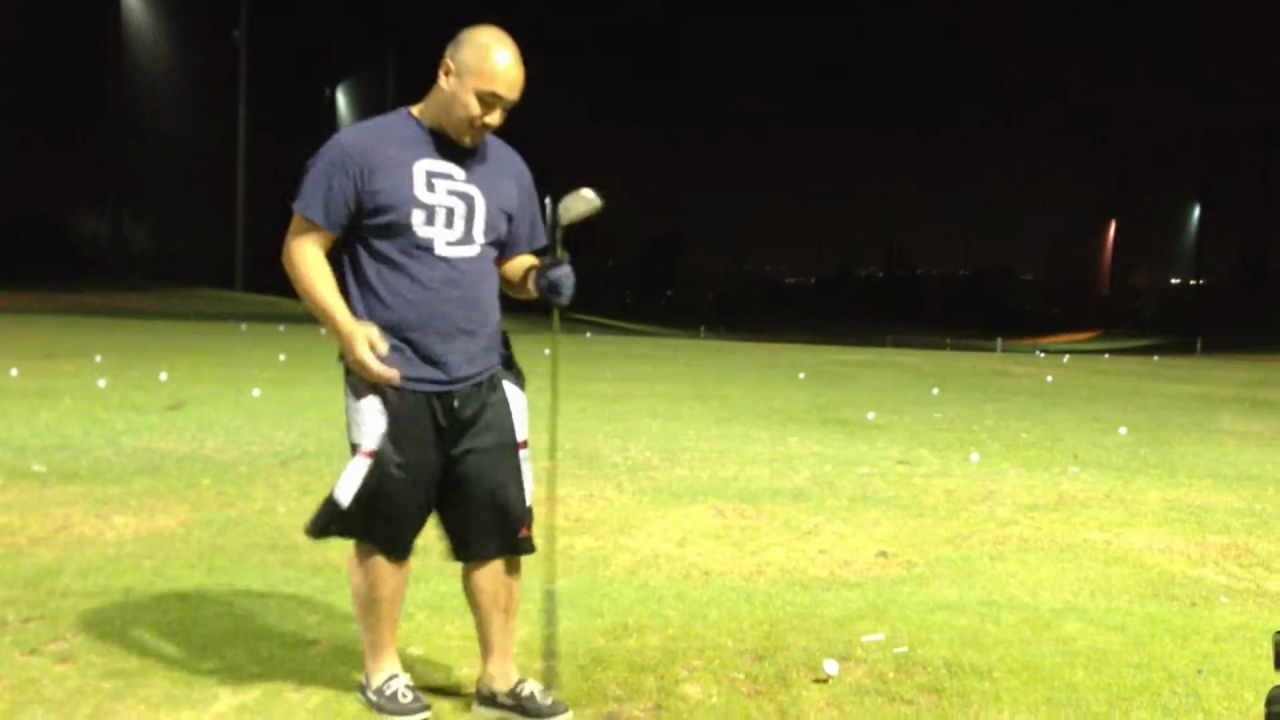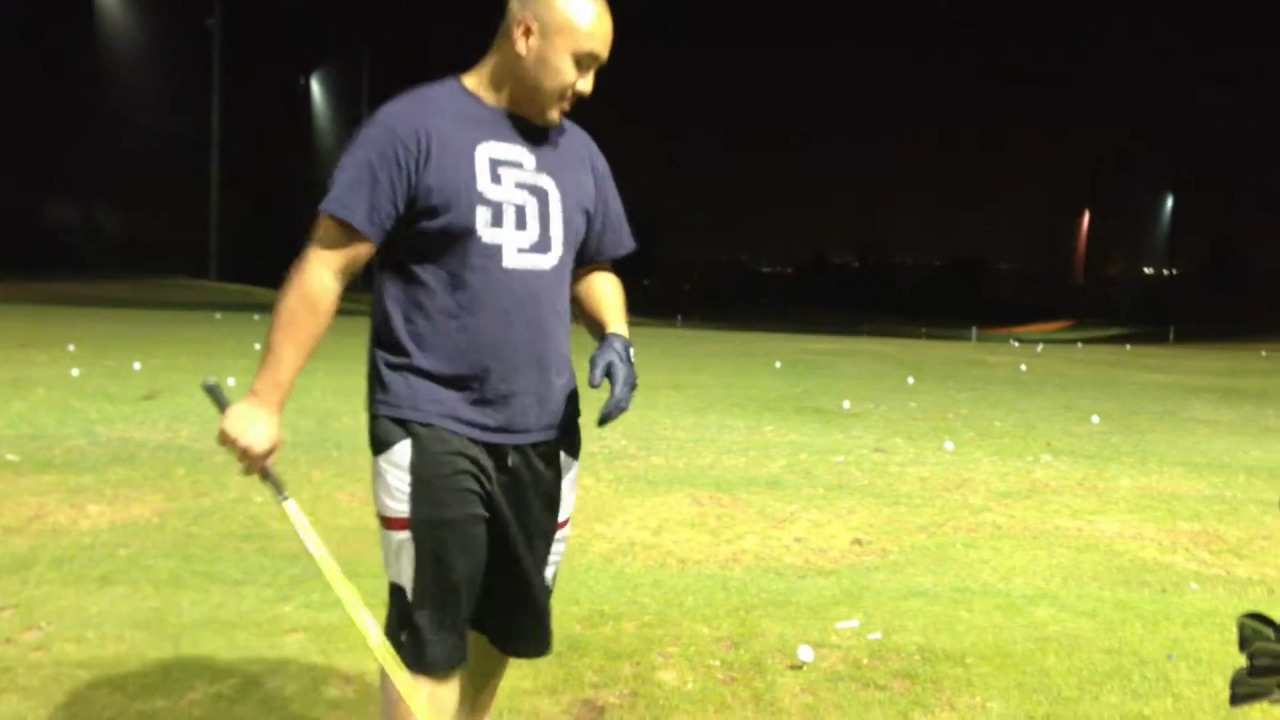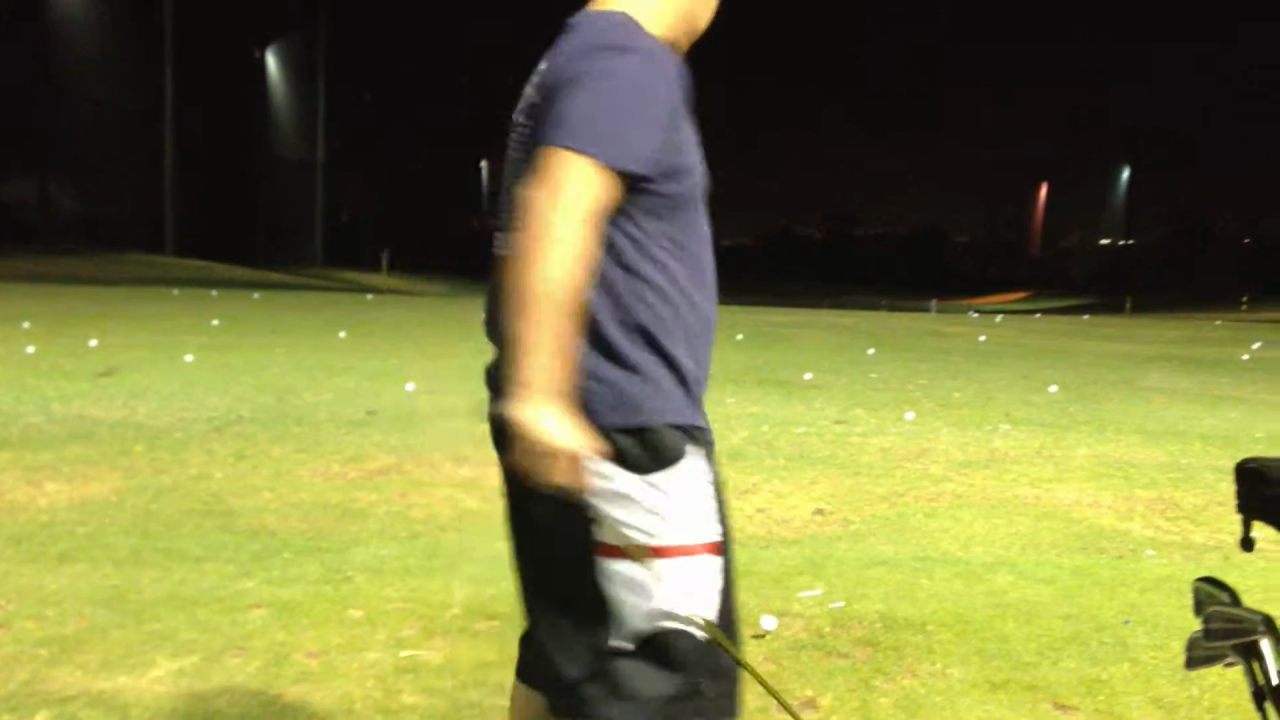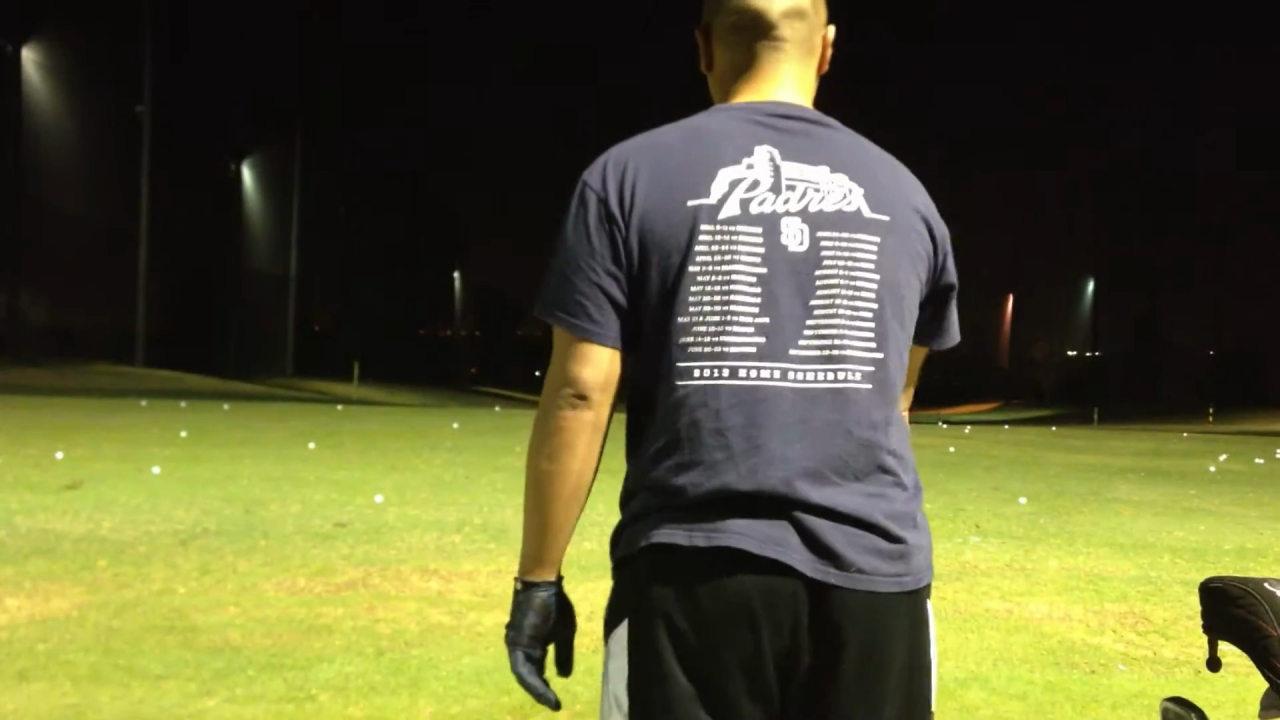
dt=1s
person 1, frame 1
left shoulder: (507, 167)
right shoulder: (361, 149)
right elbow: (301, 247)
left wrist: (540, 280)
right wrist: (345, 328)
left hip: (482, 382)
right hip: (390, 384)
left knee: (499, 529)
right knee: (381, 532)
person 1, frame 2
left shoulder: (580, 154)
right shoulder: (412, 130)
left elbow: (592, 269)
right elbow: (324, 263)
left wrist: (613, 337)
right wrist: (265, 400)
left hip: (541, 433)
right hip: (431, 430)
left knee: (505, 612)
right knee: (425, 631)
person 1, frame 3
left shoulder: (580, 62)
right shoulder: (628, 61)
right elbow: (557, 213)
right wrist: (537, 395)
left hip: (601, 427)
right hip: (614, 431)
person 1, frame 4
left shoulder: (627, 176)
right shoulder: (904, 195)
left elbow: (580, 395)
left wrist: (538, 578)
left hip: (690, 575)
right hip: (874, 577)
